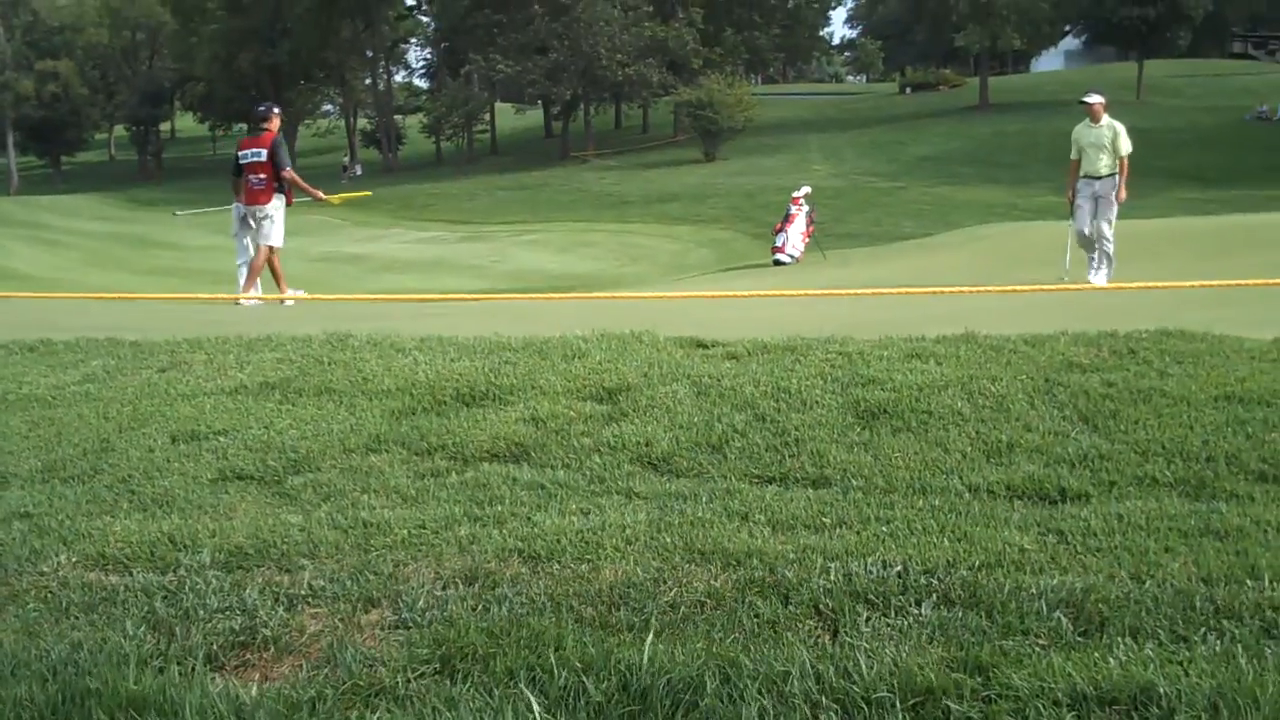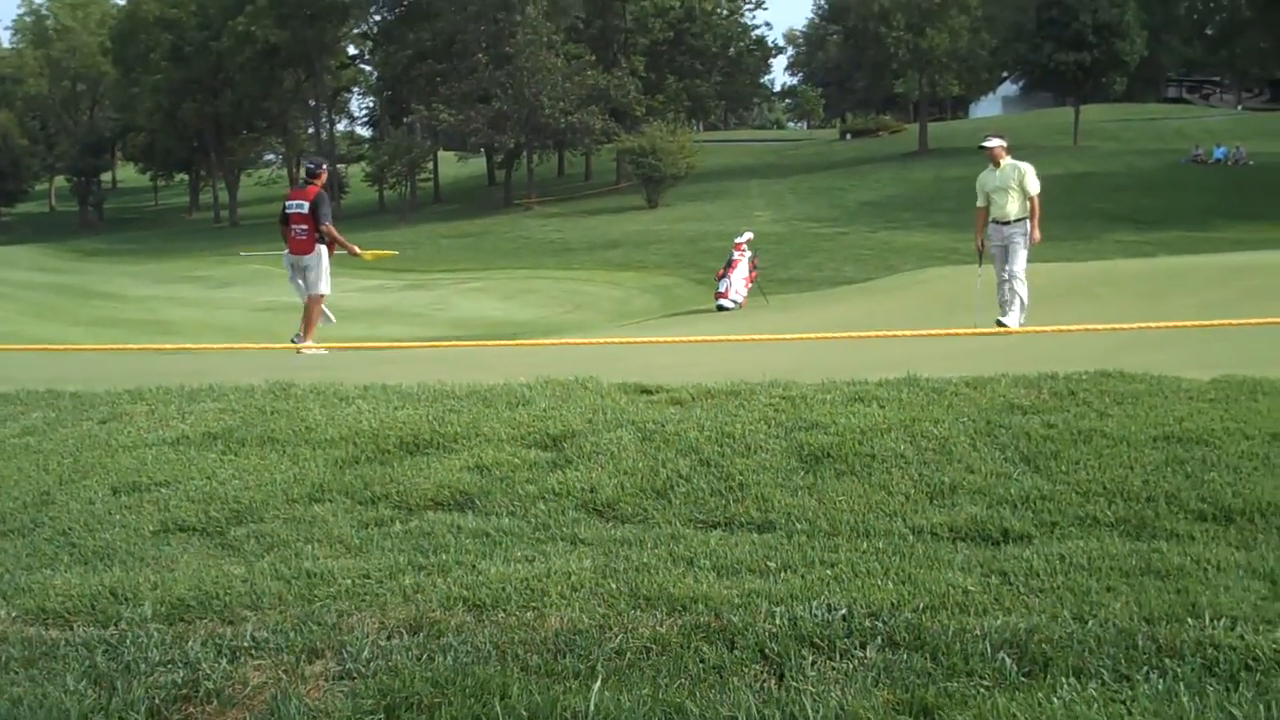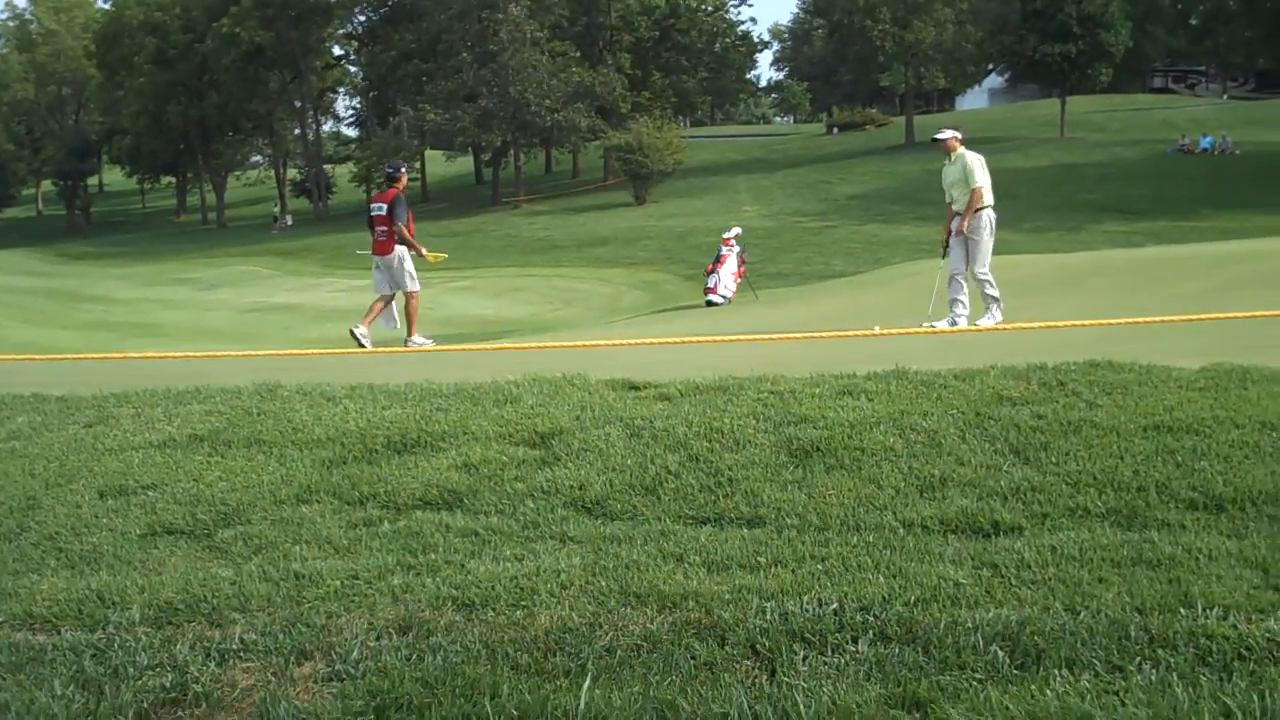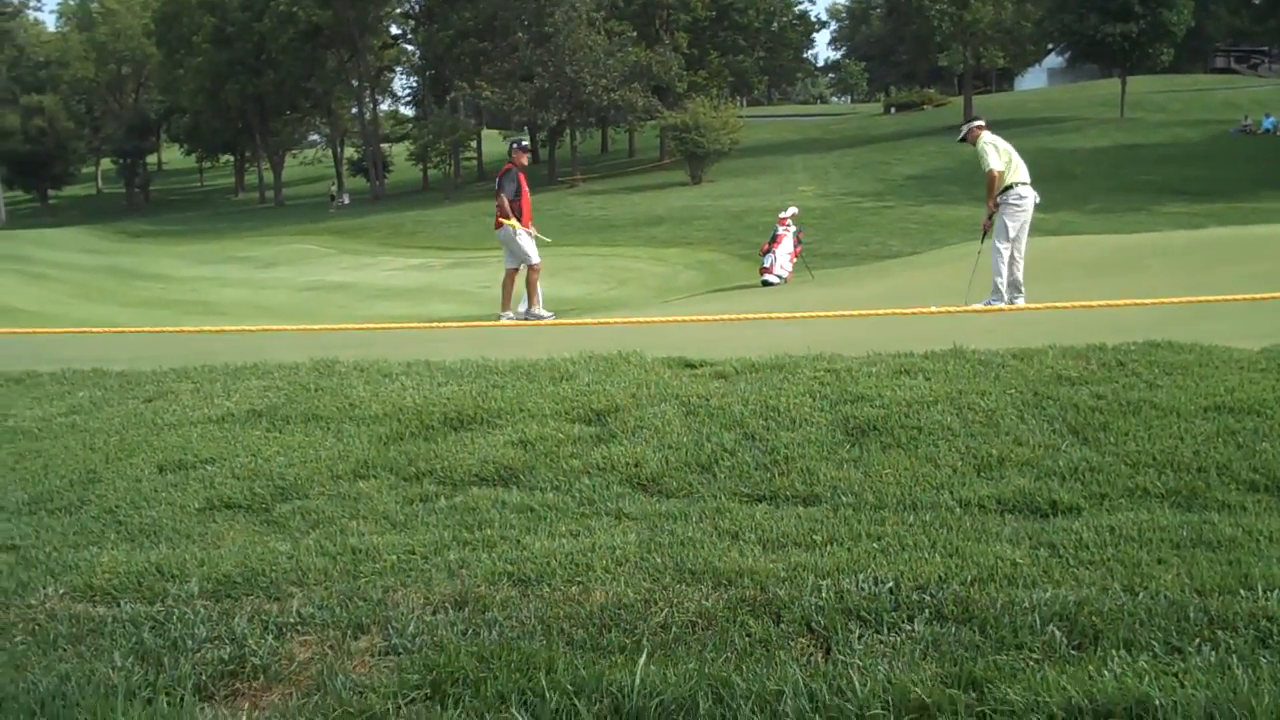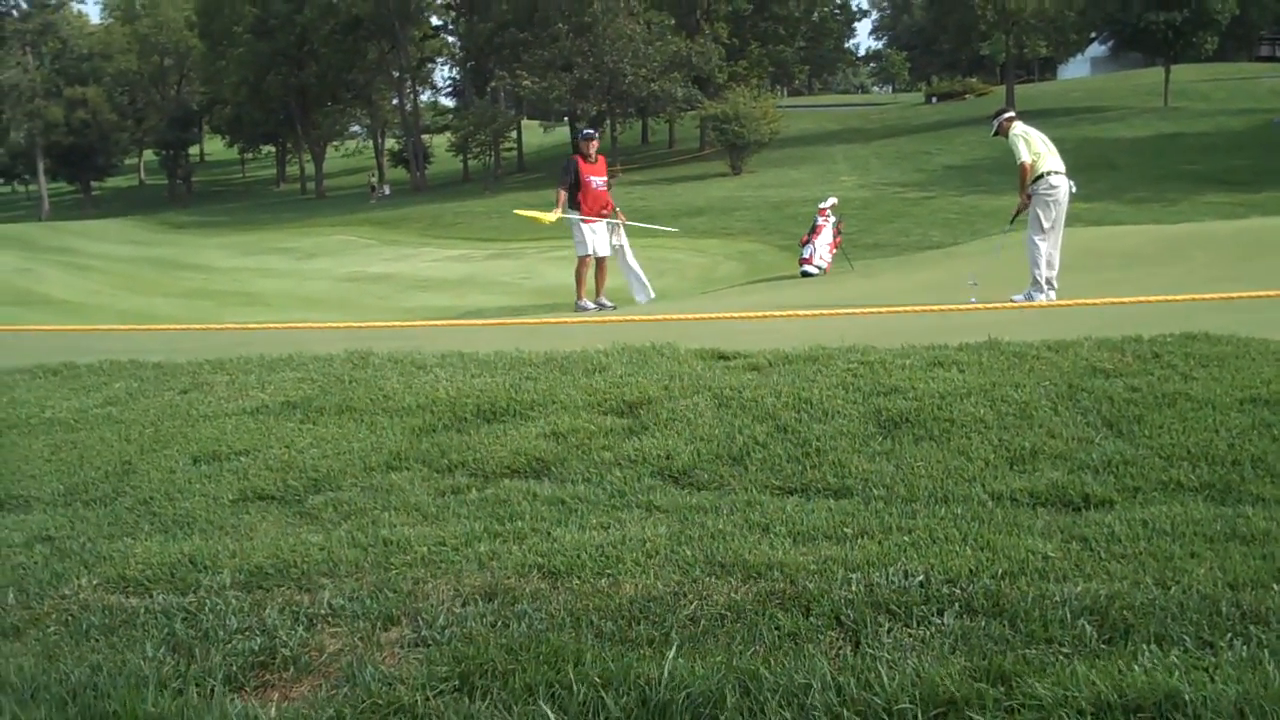
dt=1s
person 1, frame 1
left shoulder: (1115, 128)
right shoulder: (1078, 130)
left elbow: (1123, 159)
left wrist: (1122, 187)
right wrist: (1070, 187)
left hip: (1108, 182)
right hip: (1085, 183)
left knee: (1104, 231)
right knee: (1081, 229)
left ankle: (1103, 273)
right ankle: (1094, 259)
person 1, frame 2
left shoulder: (1021, 169)
right shoulder: (983, 177)
left elbow: (1034, 198)
right elbow: (982, 208)
left wrist: (1035, 227)
right wrist: (978, 235)
left hip: (1019, 227)
right hip: (995, 229)
left knee: (1015, 272)
right knee: (1002, 277)
left ankle: (1014, 318)
right ankle: (1008, 318)
person 1, frame 3
left shoulder: (970, 159)
right shoulder: (946, 168)
left elbow: (977, 191)
left wrist: (965, 219)
right wrist: (946, 230)
left hip: (979, 218)
right hip: (959, 221)
left knee: (979, 270)
right knee: (956, 271)
left ankle: (994, 311)
right ankle: (958, 316)
person 1, frame 4
left shoulder: (985, 143)
right shoulder: (994, 143)
left elbow: (993, 173)
left wrist: (989, 201)
right wrist: (990, 215)
left hip: (1014, 197)
right hip: (1023, 195)
left knee: (1000, 247)
right knee: (1014, 251)
left ankle: (997, 300)
right ankle: (1016, 297)
person 1, frame 5
left shoulder: (1016, 133)
right shoulder: (1029, 131)
left elbow: (1025, 165)
left wrist: (1022, 192)
right wrist: (1027, 197)
left hip: (1047, 186)
right hip: (1061, 184)
left knee: (1037, 239)
right knee: (1051, 241)
left ankle: (1038, 291)
right ankle: (1049, 289)
person 2, frame 1
left shoulder: (243, 143)
right shoulder: (275, 140)
left elbow: (236, 177)
right elbow: (286, 173)
left wrist: (239, 197)
right wrist: (311, 192)
left hip: (251, 203)
right hip: (271, 201)
left knee: (270, 248)
right knee: (264, 249)
left ankle: (284, 291)
right ankle: (245, 294)
person 2, frame 2
left shoulder: (291, 194)
right shoulder: (319, 195)
left elbow: (283, 225)
right elbow: (325, 227)
left wrist: (290, 245)
right wrist: (349, 247)
left hip: (296, 253)
right hip: (314, 251)
left knee: (312, 296)
right knee: (317, 297)
left ankle: (302, 334)
right ankle: (306, 343)
person 2, frame 3
left shoulder: (376, 198)
right shoulder: (397, 197)
left elbow: (373, 226)
right elbow: (398, 227)
right wrist: (417, 247)
left hip: (379, 252)
right hip: (396, 251)
left knee: (386, 296)
right knee: (412, 293)
left ankle: (361, 328)
right ankle: (412, 337)
person 2, frame 4
left shoulder: (515, 172)
right shoulder: (510, 171)
right elbow: (502, 197)
left wrist: (527, 224)
right wrist: (511, 218)
left hip: (515, 228)
right hip: (512, 228)
left knee: (512, 270)
right knee: (534, 265)
left ankle: (506, 313)
right ankle: (533, 309)
person 2, frame 5
left shoulder: (602, 161)
right shoulder: (574, 162)
right elbow: (562, 188)
left wrist: (616, 210)
right wrist: (560, 207)
left hip: (600, 218)
right hip: (581, 217)
left knee: (602, 258)
right knee: (585, 259)
left ankle: (600, 297)
right ankle: (581, 300)
